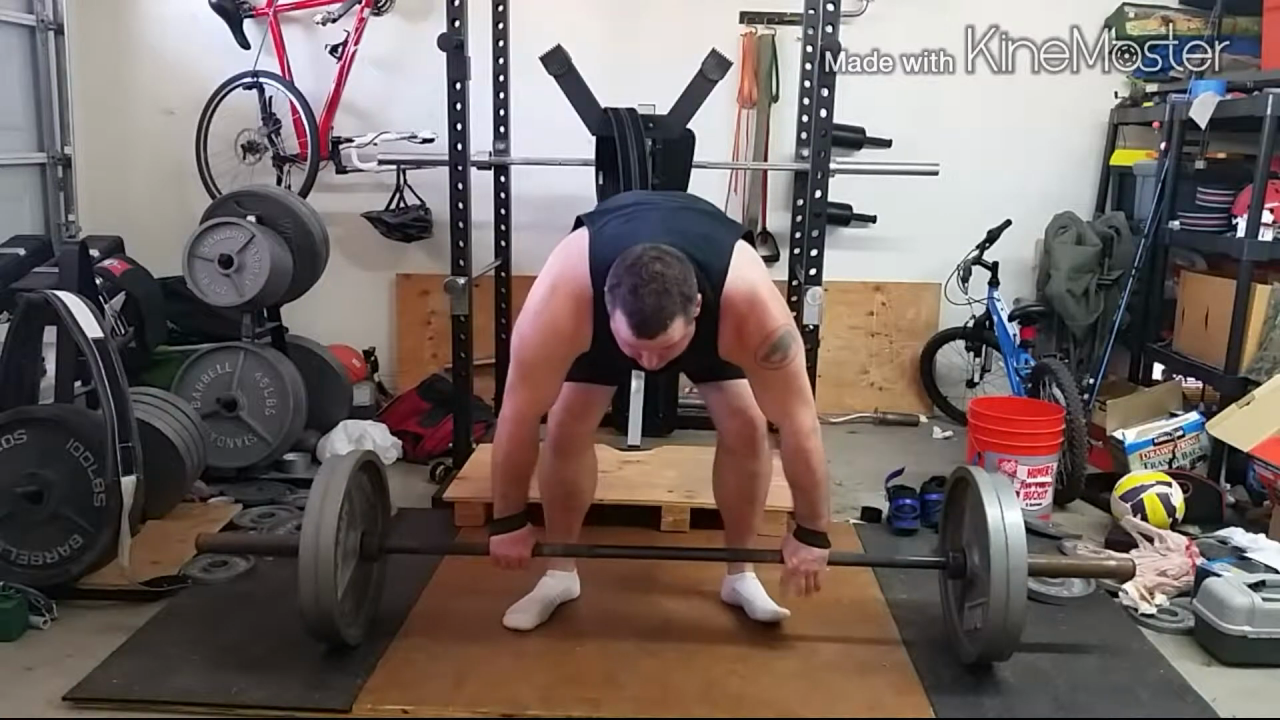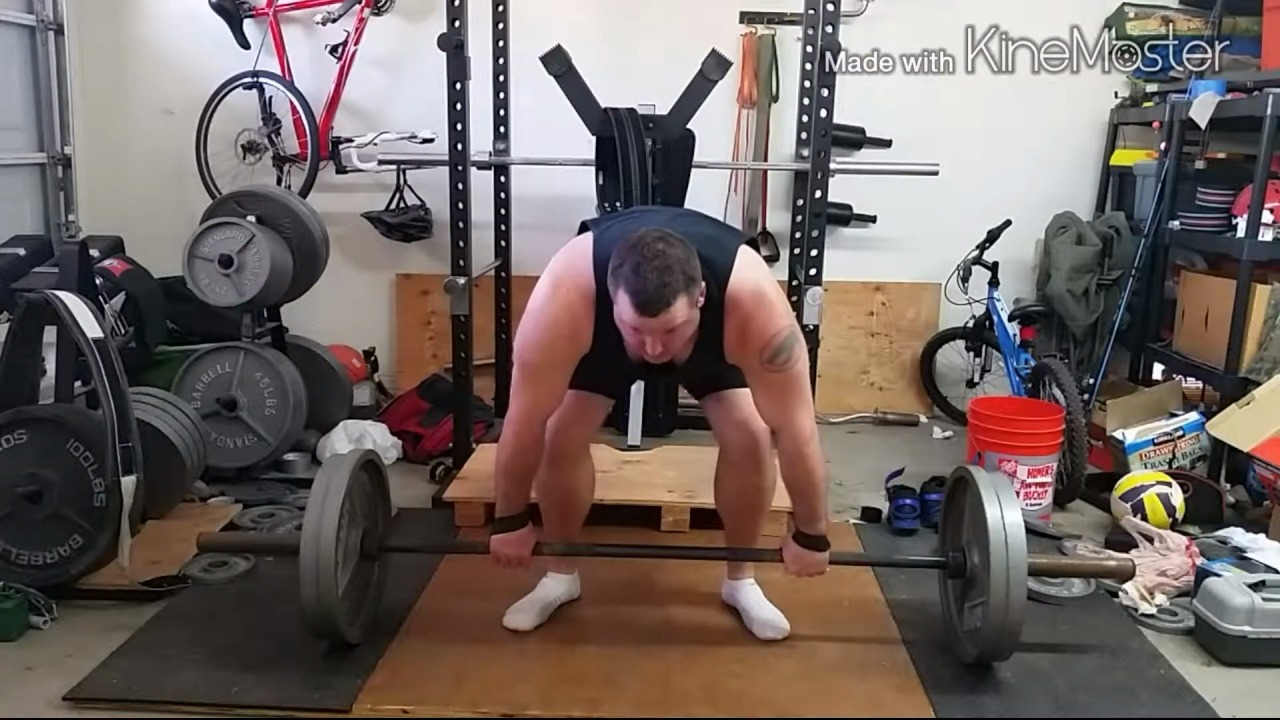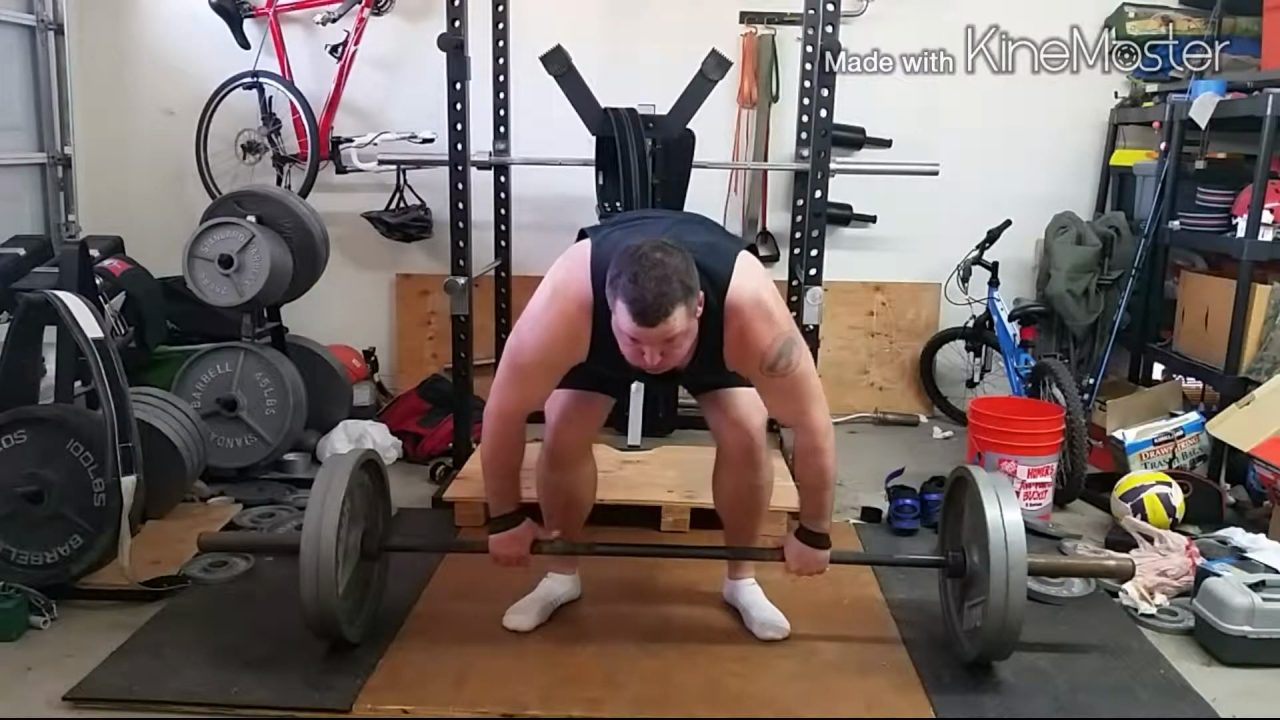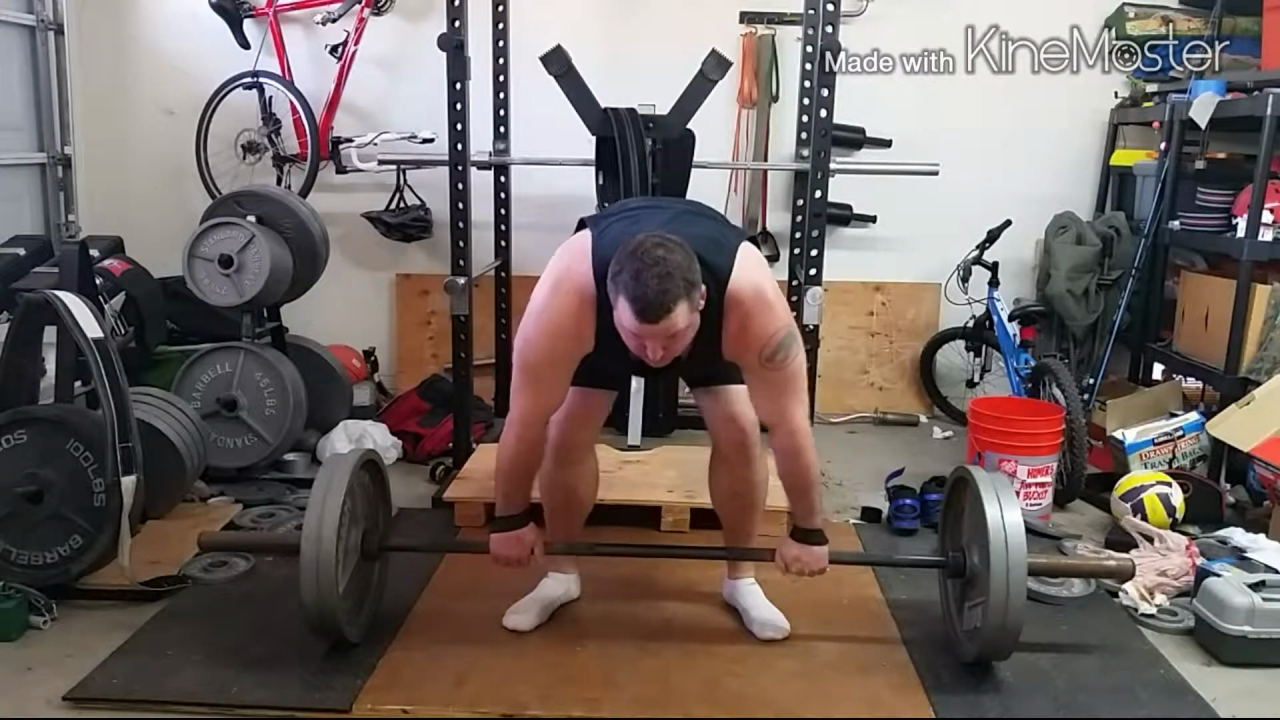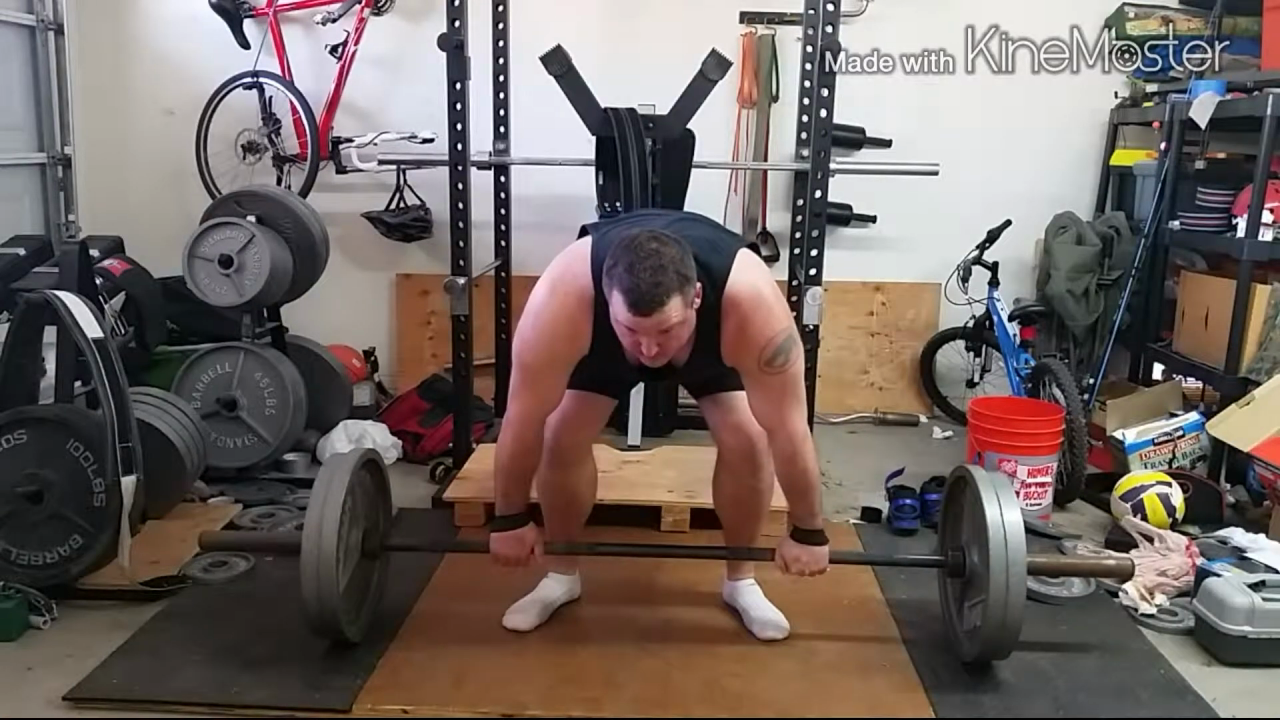
dt=0.5s
person 1, frame 1
left shoulder: (750, 305)
right shoulder: (562, 299)
left elbow: (797, 421)
right elbow: (520, 413)
left wrist: (811, 533)
right wrist: (508, 522)
left knee: (745, 425)
right knee: (567, 427)
left ankle: (740, 574)
right ankle: (560, 571)
person 1, frame 2
left shoulder: (753, 303)
right shoulder: (566, 297)
left elbow: (795, 427)
right elbow: (526, 416)
left wrist: (810, 535)
right wrist: (510, 520)
left knee: (749, 438)
right knee: (561, 435)
left ankle: (740, 579)
right ankle: (560, 574)
person 1, frame 3
left shoulder: (752, 315)
right shoulder: (564, 307)
left elbow: (811, 424)
right elbow: (503, 411)
left wrist: (813, 533)
right wrist: (506, 519)
left knee: (746, 436)
right knee: (562, 436)
left ankle: (741, 578)
right ankle: (561, 573)
person 1, frame 4
left shoulder: (752, 303)
right shoulder: (566, 298)
left elbow: (787, 424)
right elbow: (528, 418)
left wrist: (807, 532)
right wrist: (509, 520)
left knee: (739, 432)
right knee: (566, 434)
left ankle: (740, 577)
right ankle: (561, 572)
person 1, frame 5
left shoulder: (751, 305)
right shoulder: (564, 300)
left elbow: (787, 429)
right elbow: (525, 417)
left wrist: (807, 532)
right wrist: (509, 519)
left knee: (747, 441)
right knee: (562, 437)
left ankle: (741, 579)
right ankle: (560, 573)
